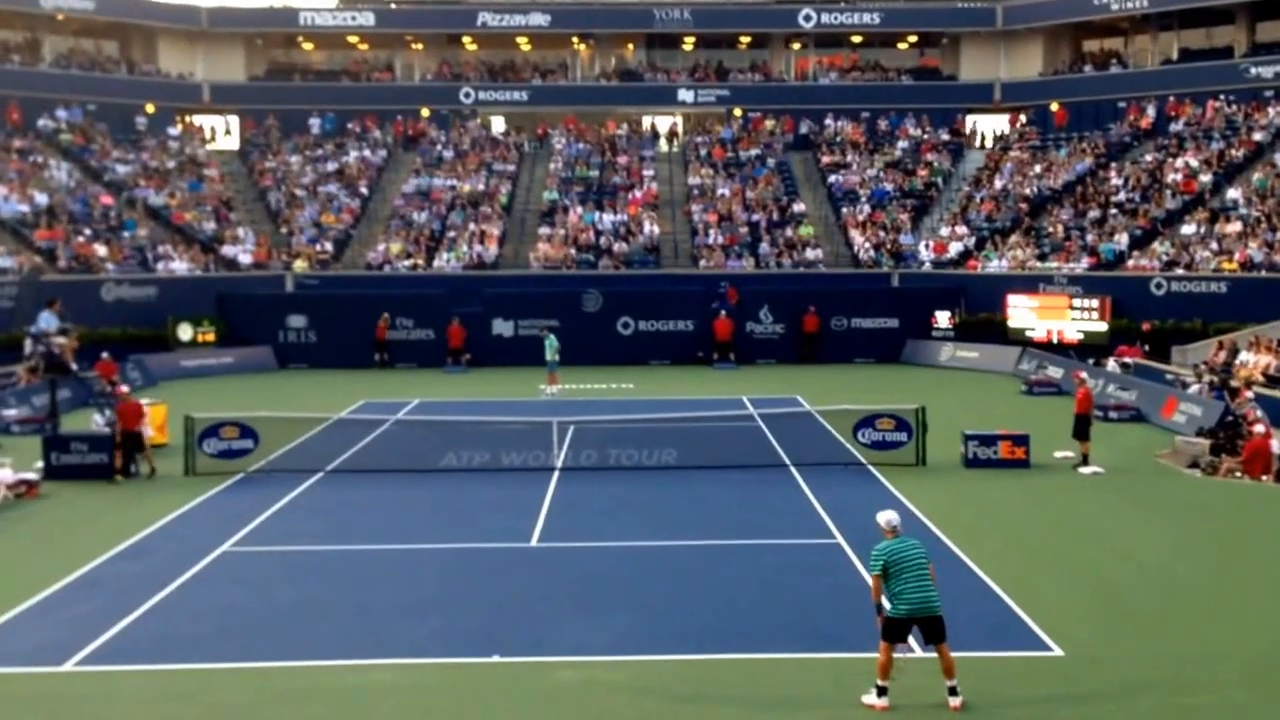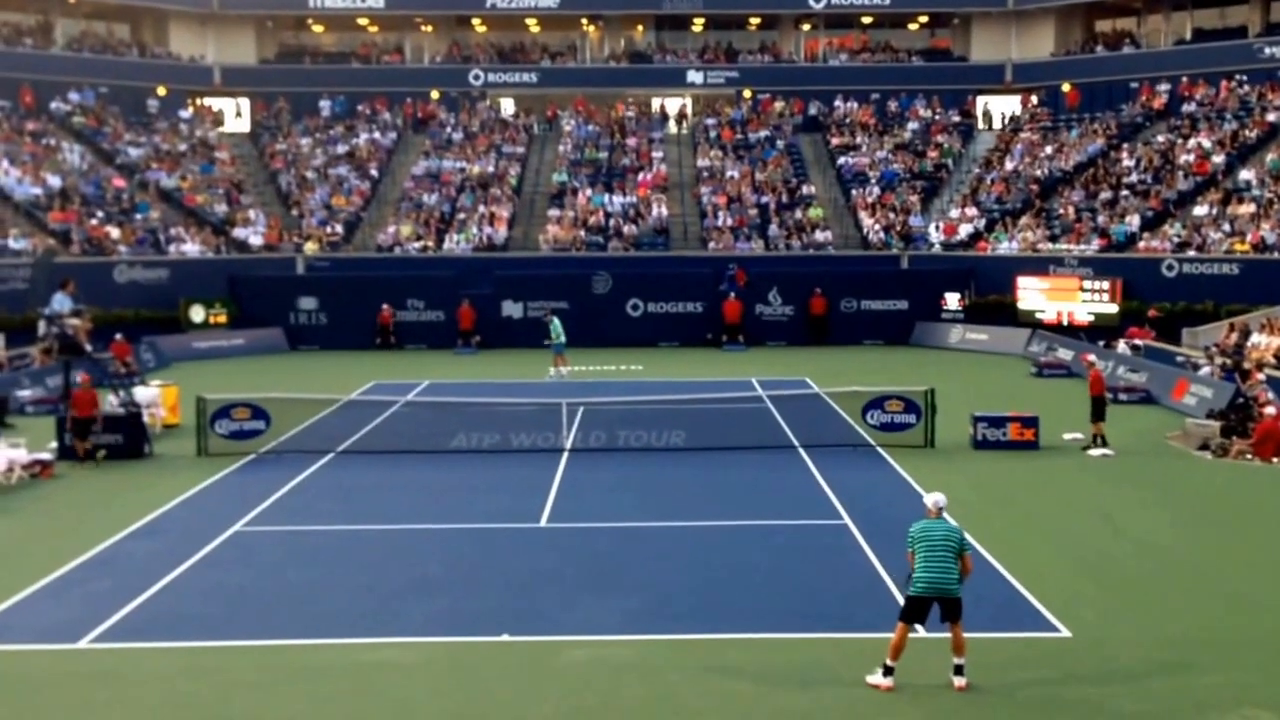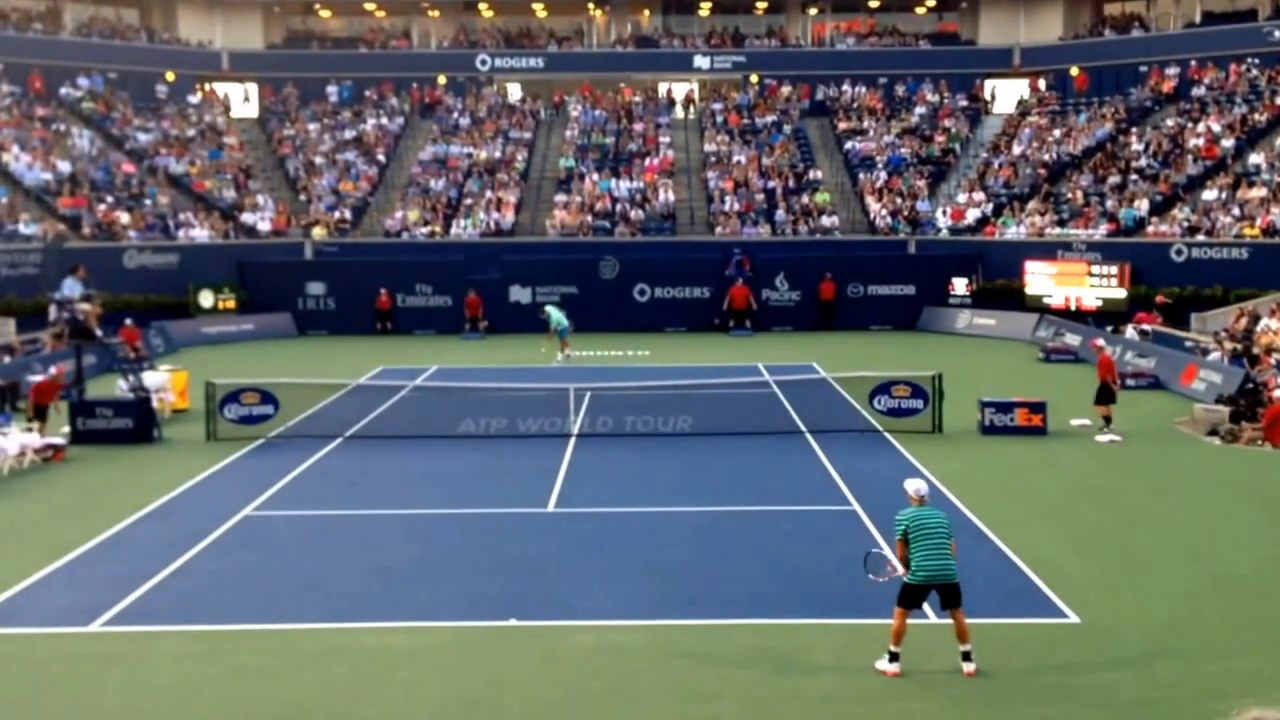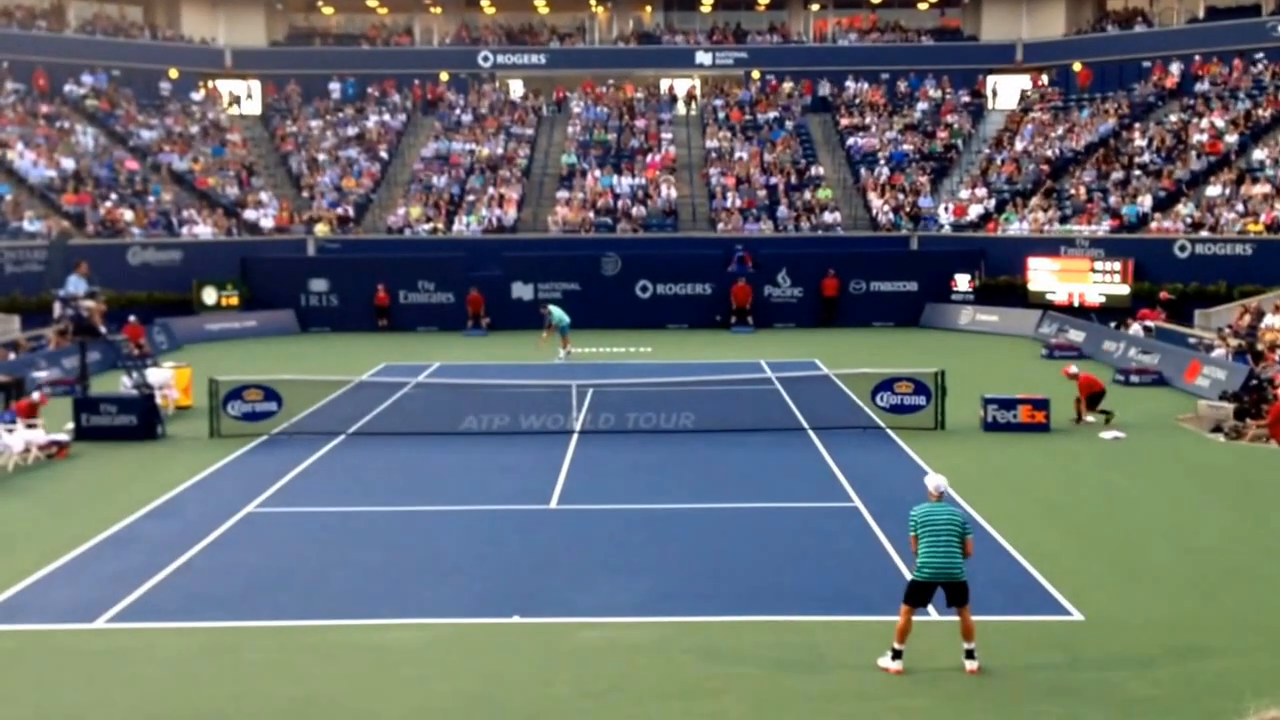
dt=0.7s
person 1, frame 1
left shoulder: (880, 550)
right shoulder: (917, 545)
left elbow: (877, 587)
right elbow: (931, 576)
left wrist: (880, 612)
left hip: (901, 609)
right hip: (931, 605)
left knee: (886, 648)
right knee: (943, 649)
left ankle: (881, 696)
right ankle: (954, 695)
person 1, frame 2
left shoulder: (916, 528)
right shoulder: (957, 531)
right elbow: (968, 567)
left hip: (921, 587)
right hip: (950, 587)
left knee: (902, 628)
right knee: (956, 627)
left ankle: (886, 675)
right ankle: (959, 676)
person 1, frame 3
left shoulder: (903, 516)
right shoulder: (942, 516)
left elbow: (901, 553)
right elbow: (952, 551)
left wrist: (907, 568)
left hip: (919, 575)
right hip: (948, 573)
left knee: (900, 613)
right knee: (957, 614)
left ankle: (892, 662)
right ankle: (967, 661)
person 1, frame 4
left shoulder: (917, 512)
right shoulder: (959, 514)
left elbow: (915, 548)
right elbow: (969, 550)
left hip: (925, 572)
right hip: (955, 572)
left knee: (906, 611)
right knee: (964, 612)
left ankle: (896, 659)
right ankle: (971, 659)
